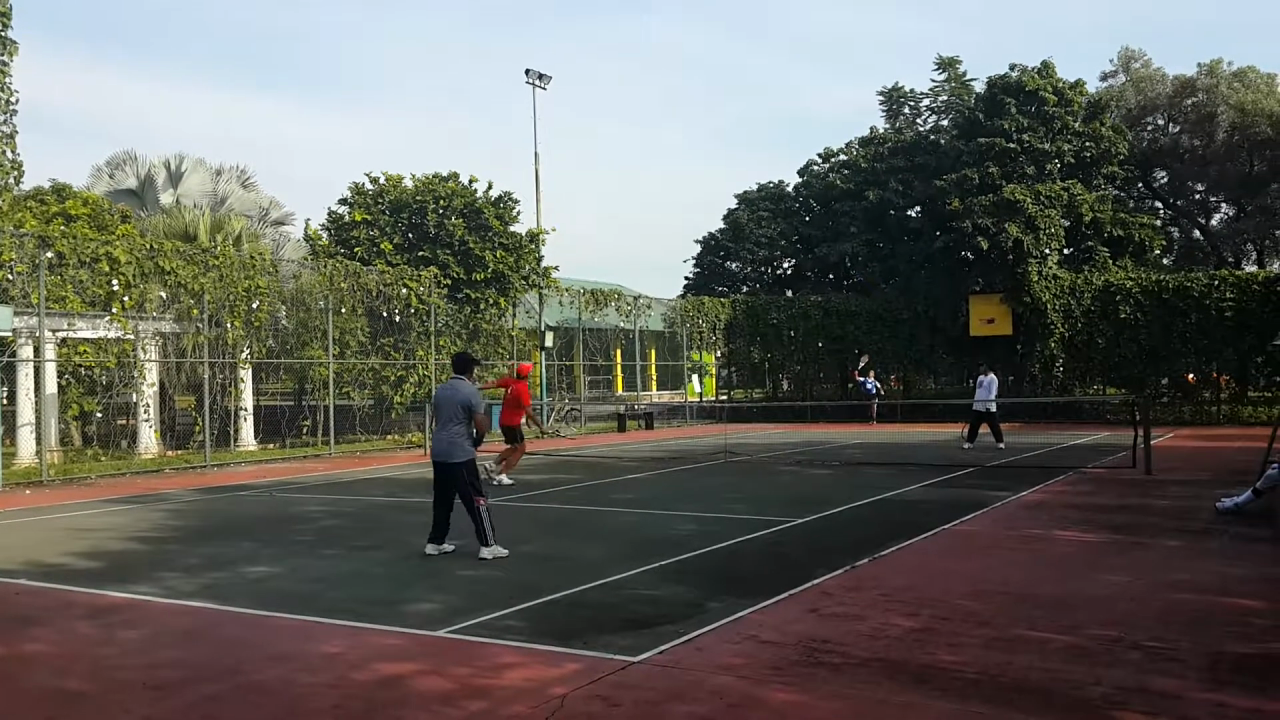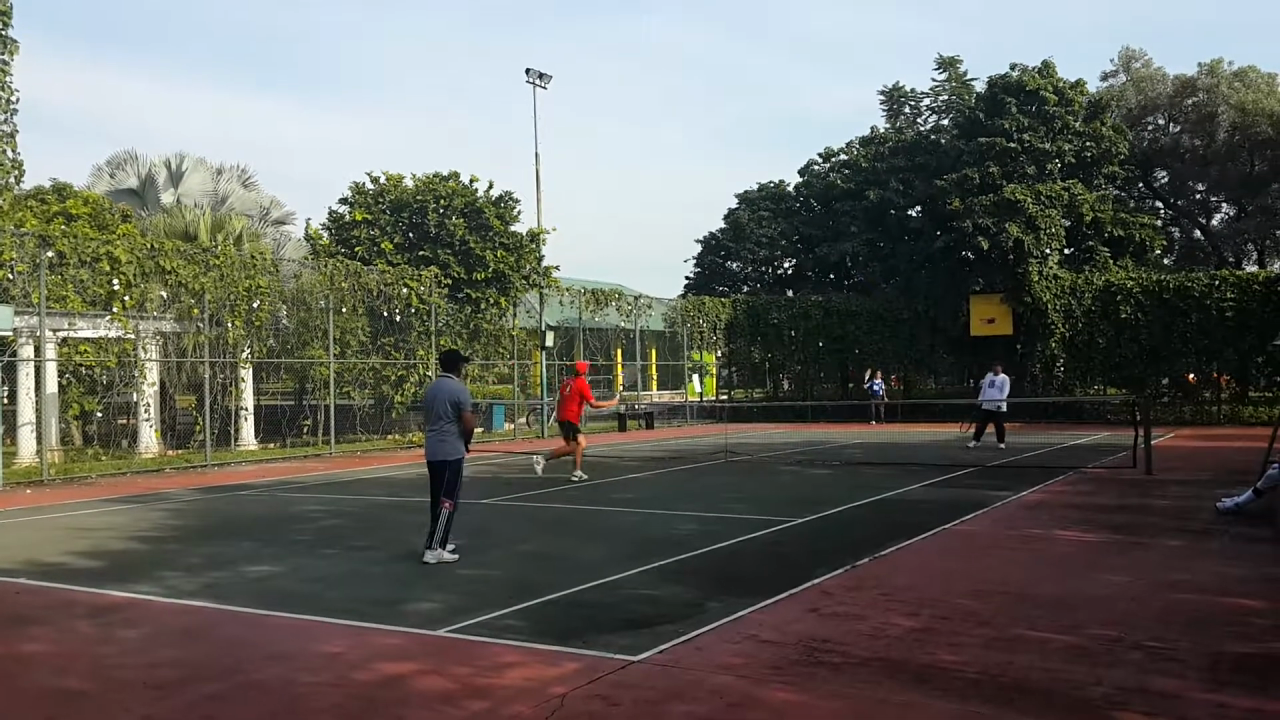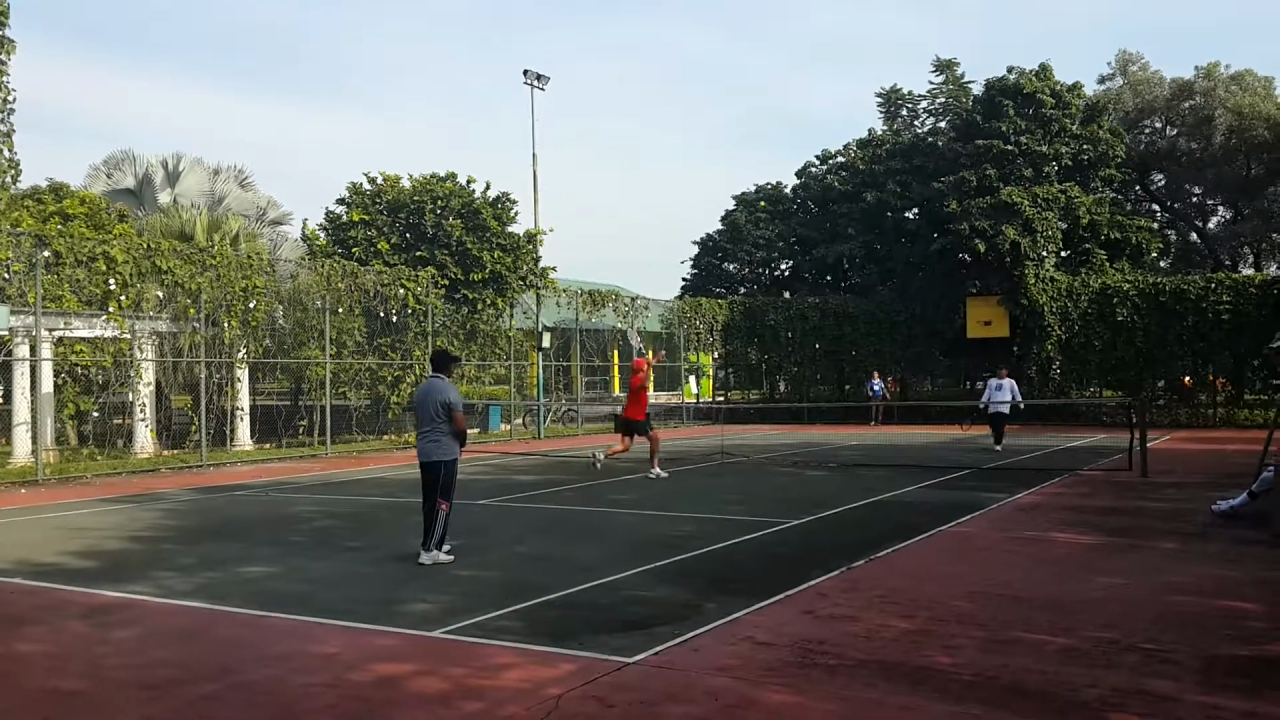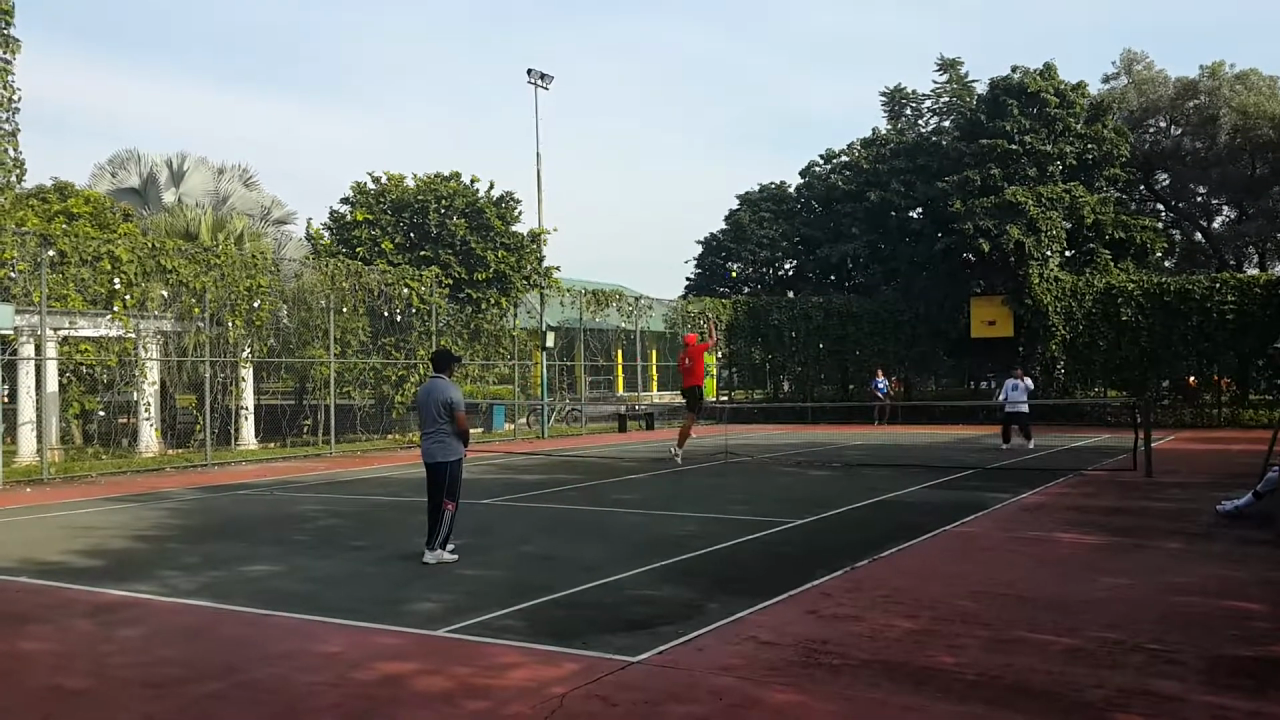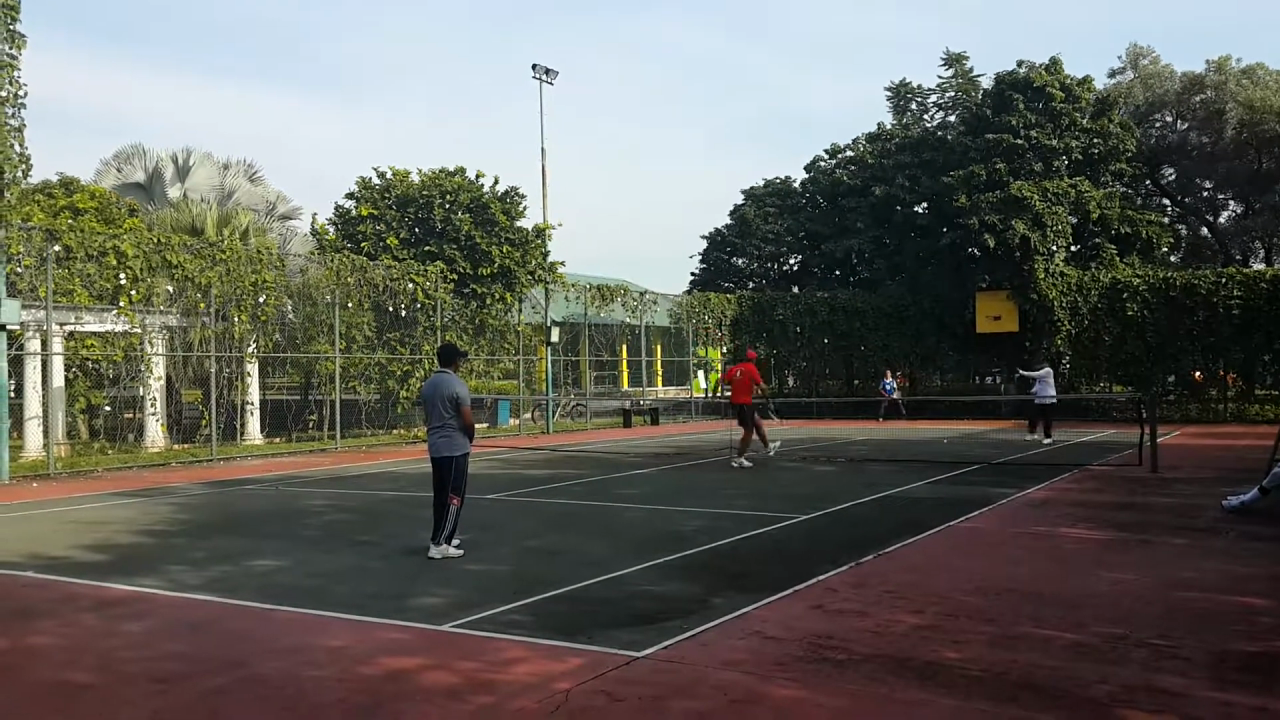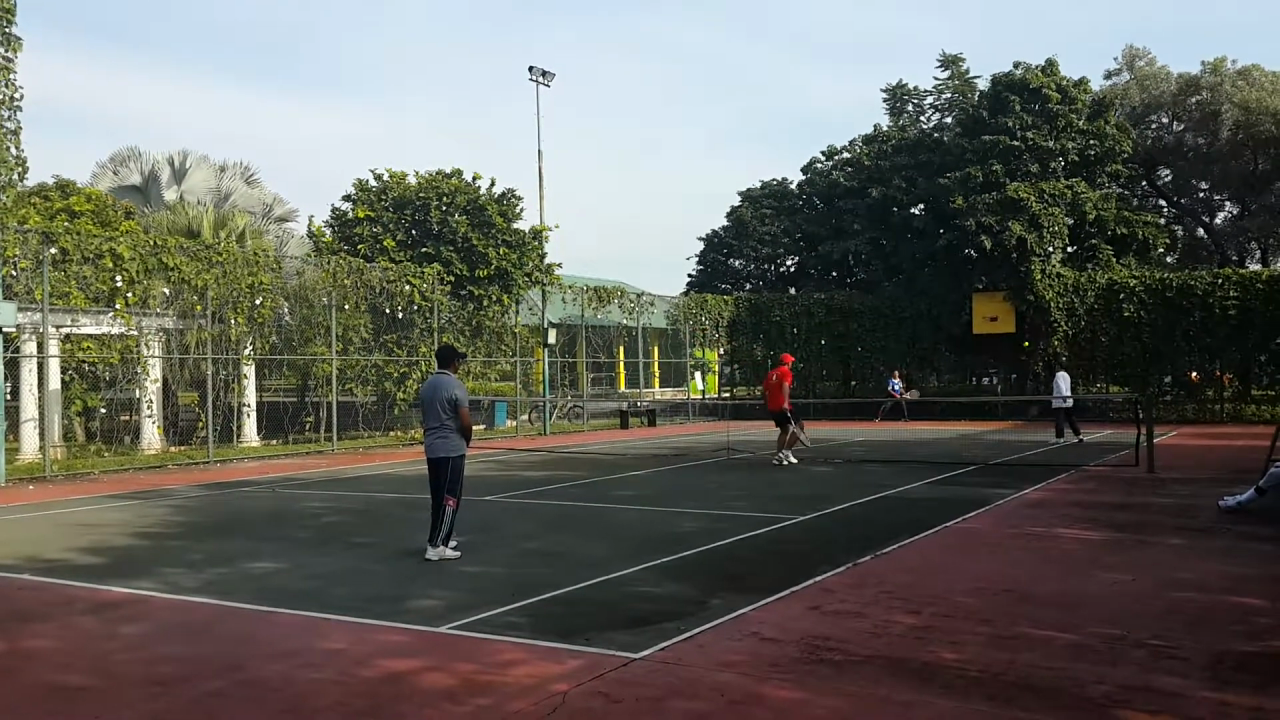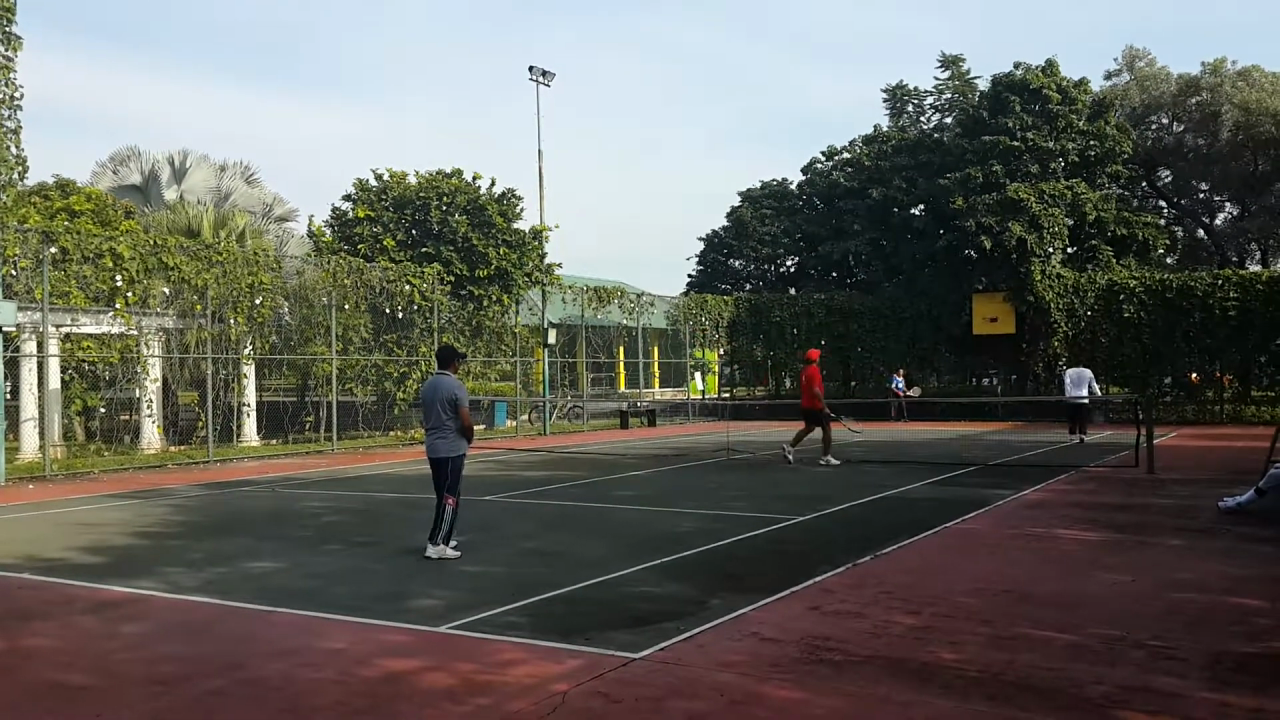
dt=0.3s
person 1, frame 1
left shoulder: (439, 391)
right shoulder: (471, 392)
right elbow: (481, 427)
right wrist: (476, 442)
left hip: (438, 453)
right hip: (460, 454)
left knee: (442, 499)
right knee: (476, 498)
left ankle: (435, 542)
right ankle: (488, 546)
person 1, frame 2
left shoulder: (430, 389)
right shoulder: (459, 389)
right elbow: (469, 425)
right wrist: (465, 442)
left hip: (432, 451)
right hip: (451, 452)
left knee: (438, 499)
right knee: (448, 501)
left ankle: (435, 543)
right ankle: (434, 549)
person 1, frame 3
left shoulder: (420, 390)
right shoulder: (449, 390)
right elbow: (460, 426)
right wrist: (462, 443)
left hip: (425, 452)
right hip: (444, 453)
left knee: (430, 501)
right knee: (441, 502)
left ankle: (433, 544)
right ankle: (429, 551)
person 1, frame 4
left shoulder: (422, 390)
right shoulder: (451, 390)
right elbow: (462, 426)
right wrist: (465, 444)
left hip: (429, 451)
right hip: (449, 453)
left knee: (435, 501)
right knee: (448, 502)
left ankle: (437, 543)
right ankle: (433, 550)
person 1, frame 5
left shoulder: (427, 385)
right shoulder: (457, 385)
right elbow: (468, 421)
right wrist: (470, 439)
left hip: (435, 447)
right hip: (455, 448)
left knee: (441, 495)
right knee: (453, 497)
left ankle: (442, 538)
right ankle: (438, 545)
person 1, frame 6
left shoulder: (426, 386)
right shoulder: (456, 386)
right elbow: (466, 423)
right wrist: (466, 441)
left hip: (431, 448)
right hip: (452, 449)
left knee: (438, 497)
right knee: (449, 498)
left ankle: (440, 540)
right ankle: (436, 547)
person 1, frame 7
left shoulder: (427, 386)
right shoulder: (456, 386)
right elbow: (466, 422)
right wrist: (469, 440)
left hip: (433, 448)
right hip: (452, 449)
left knee: (443, 496)
right knee: (449, 498)
left ankle: (441, 540)
right ankle: (436, 545)
